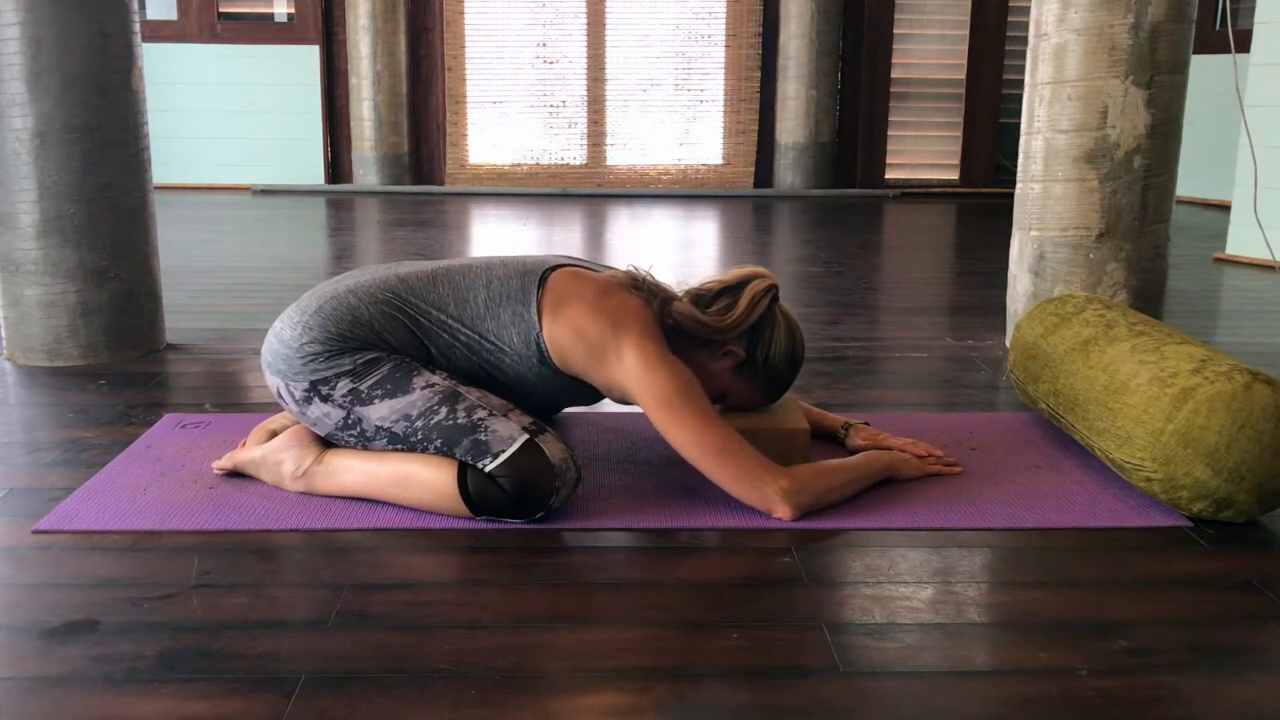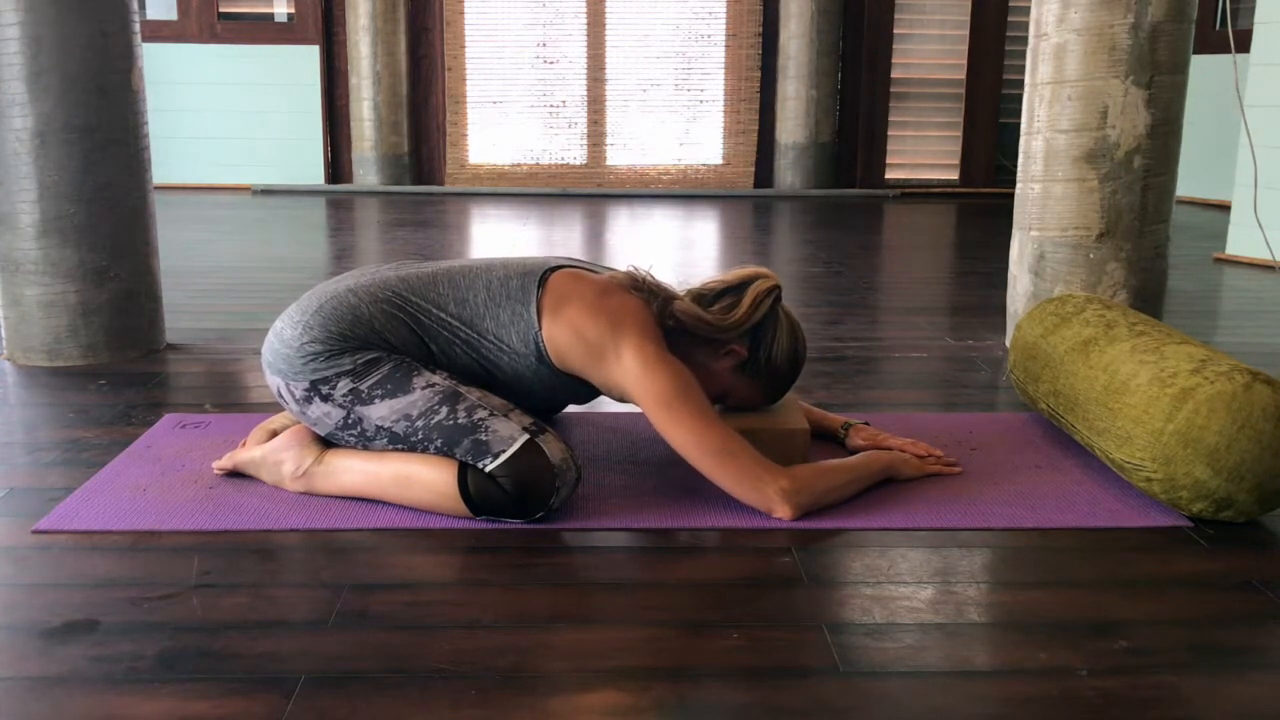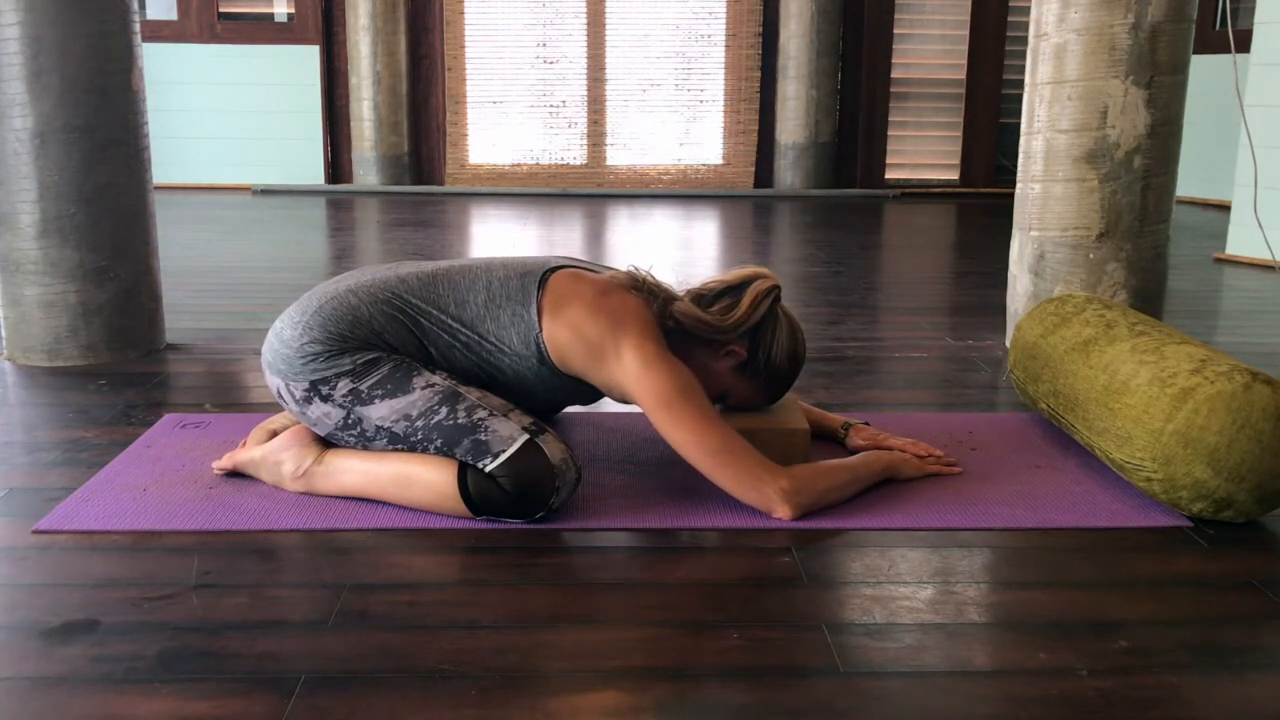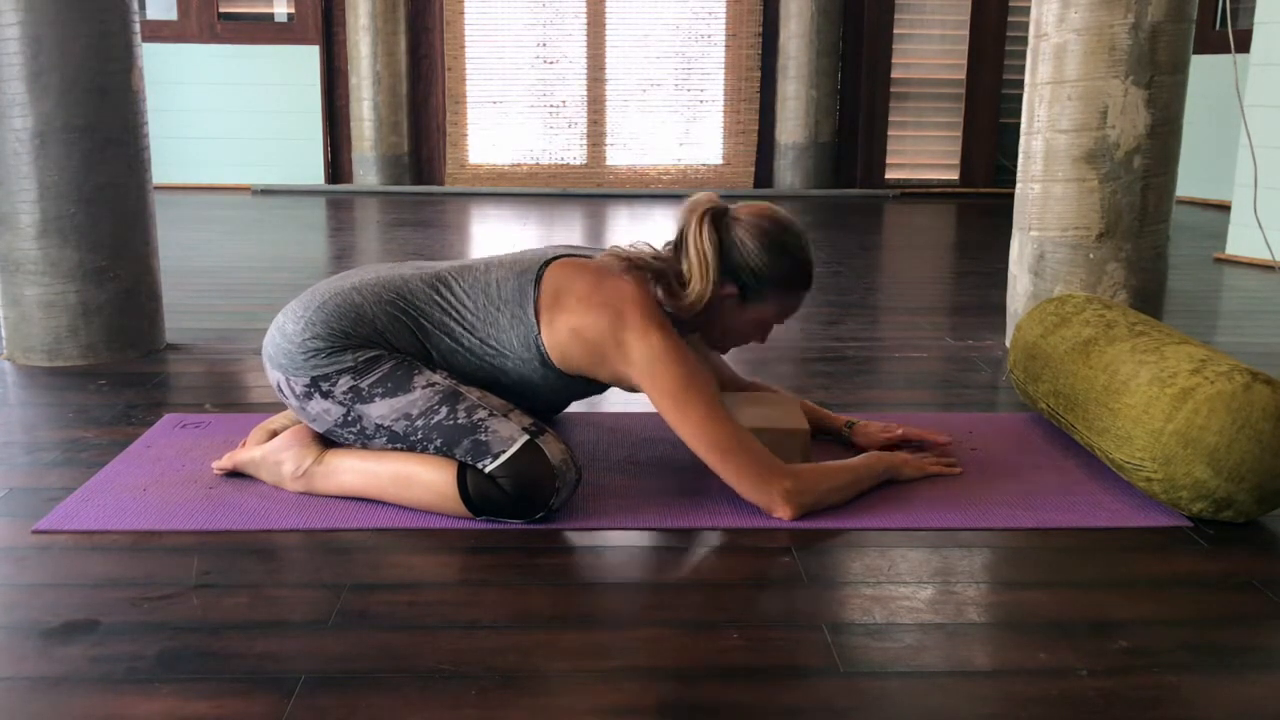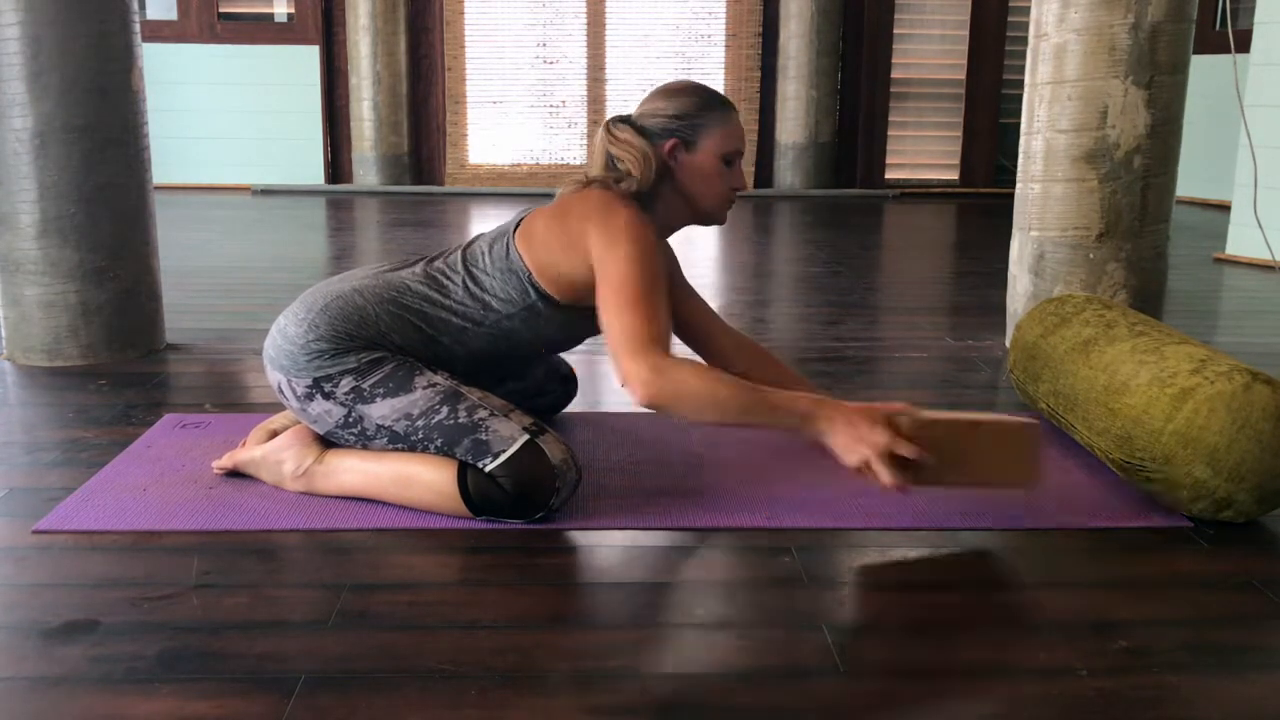
dt=0.3s
person 1, frame 1
left shoulder: (650, 310)
right shoulder: (643, 353)
left elbow: (751, 398)
right elbow: (780, 497)
left wrist: (845, 428)
right wrist: (883, 465)
left hip: (360, 310)
right hip: (321, 349)
left knee: (531, 410)
right knee: (534, 477)
left ankle: (325, 421)
right ankle: (307, 462)
person 1, frame 2
left shoulder: (649, 309)
right shoulder: (643, 353)
left elbow: (755, 395)
right elbow: (781, 496)
left wrist: (846, 429)
right wrist: (883, 465)
left hip: (361, 307)
right hip: (323, 348)
left knee: (531, 410)
right knee: (534, 477)
left ankle: (326, 421)
right ankle: (306, 462)
person 1, frame 3
left shoulder: (653, 310)
right shoulder: (643, 353)
left elbow: (748, 400)
right elbow: (780, 497)
left wrist: (846, 428)
right wrist: (883, 466)
left hip: (359, 311)
right hip: (321, 348)
left knee: (533, 411)
right knee: (535, 476)
left ankle: (322, 421)
right ankle: (307, 463)
person 1, frame 4
left shoulder: (651, 281)
right shoulder: (649, 338)
left elbow: (737, 389)
right elbow: (782, 496)
left wrist: (849, 428)
right wrist: (887, 466)
left hip: (362, 307)
right hip: (324, 343)
left knee: (545, 403)
right knee: (535, 479)
left ankle: (323, 418)
right ankle: (307, 463)
person 1, frame 5
left shoulder: (637, 233)
right shoulder: (618, 230)
left elbow: (726, 346)
right elbow: (651, 381)
left wrist: (833, 404)
right wrist: (825, 420)
left hip: (357, 318)
right hip: (315, 343)
left knee: (545, 388)
right knee: (537, 481)
left ankle: (330, 419)
right ankle: (304, 461)
